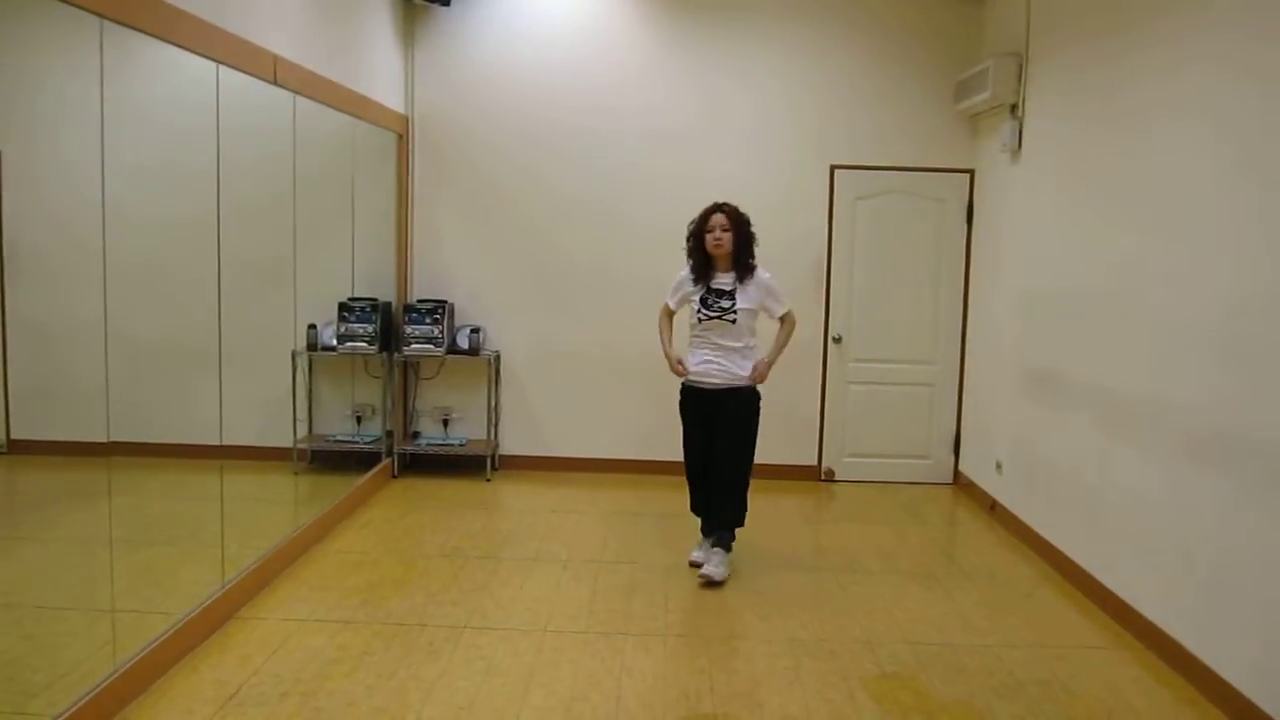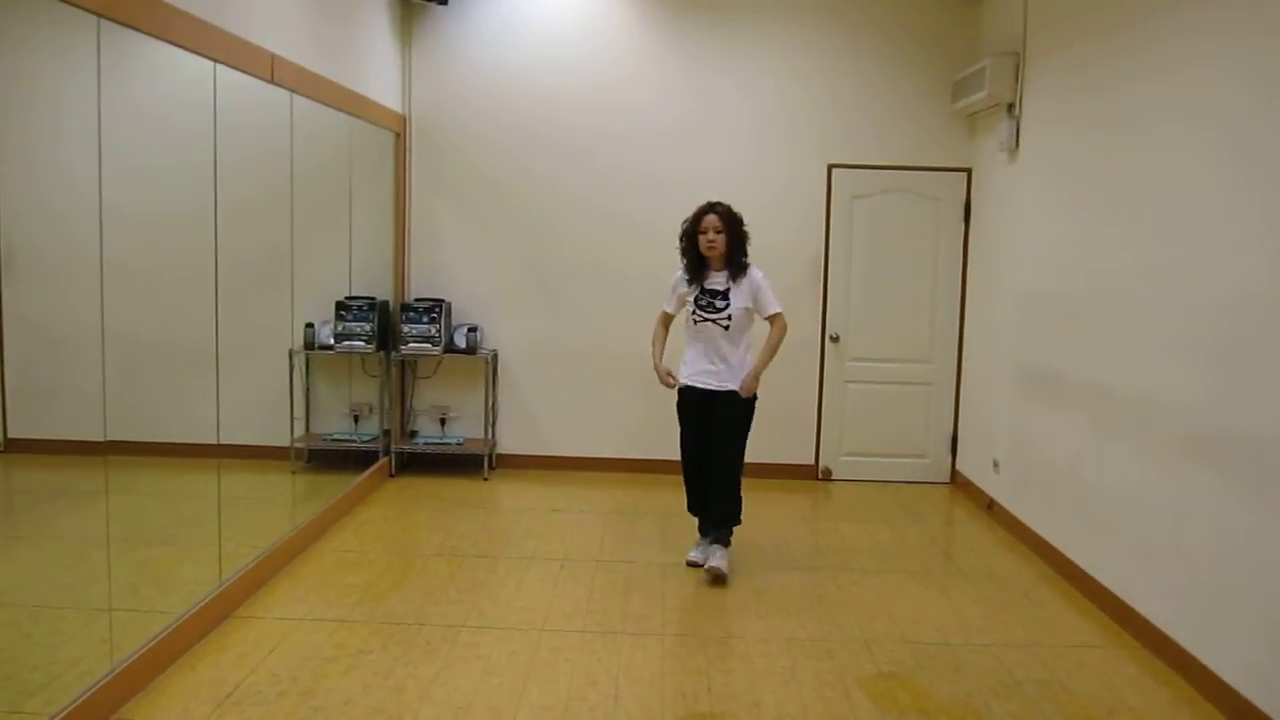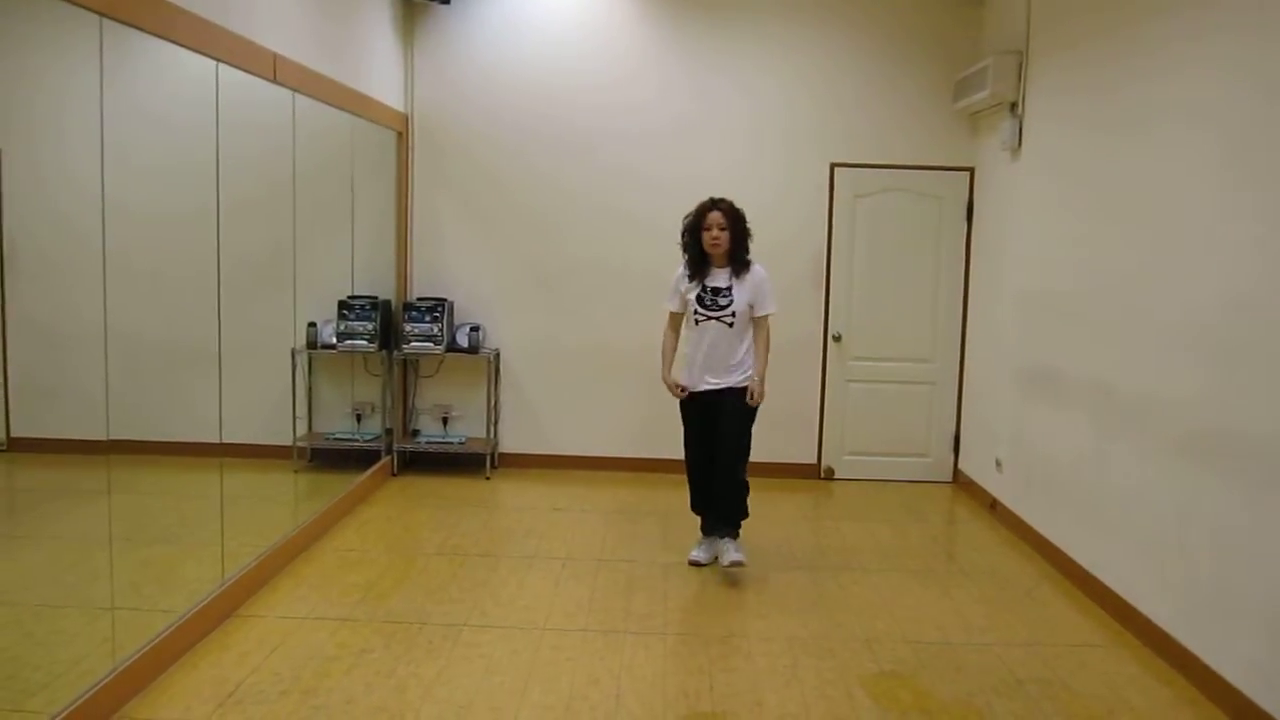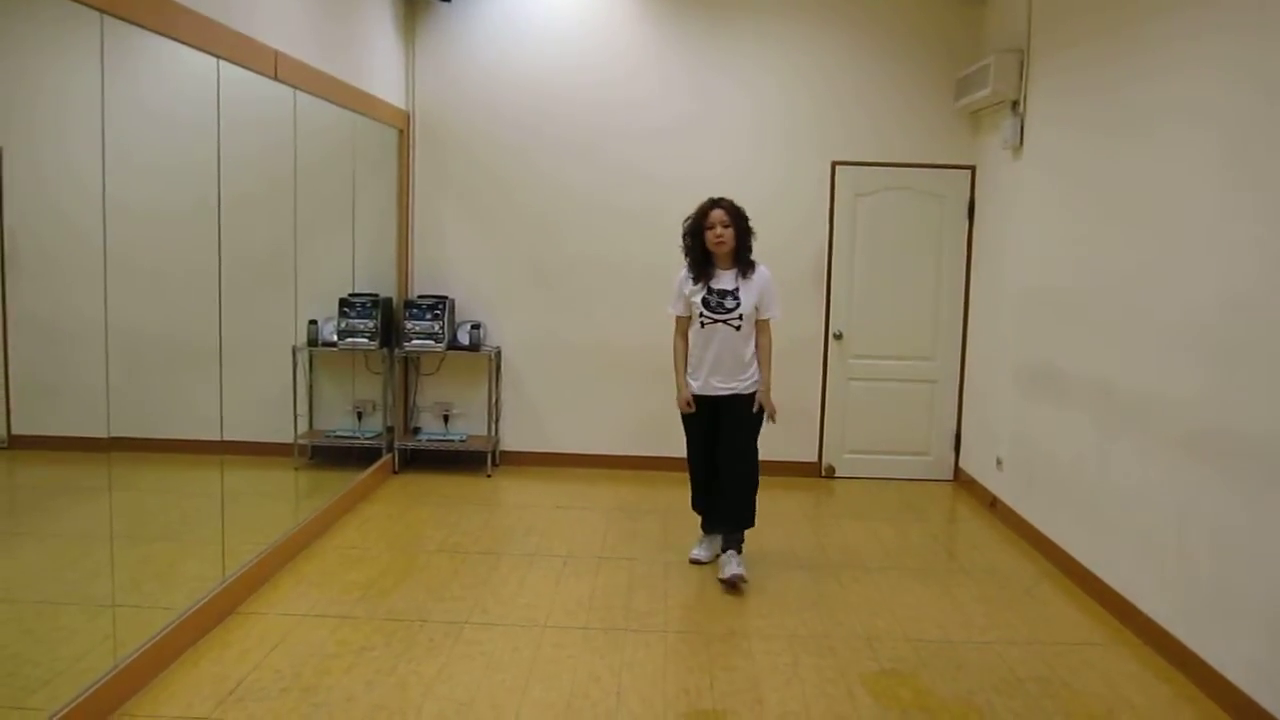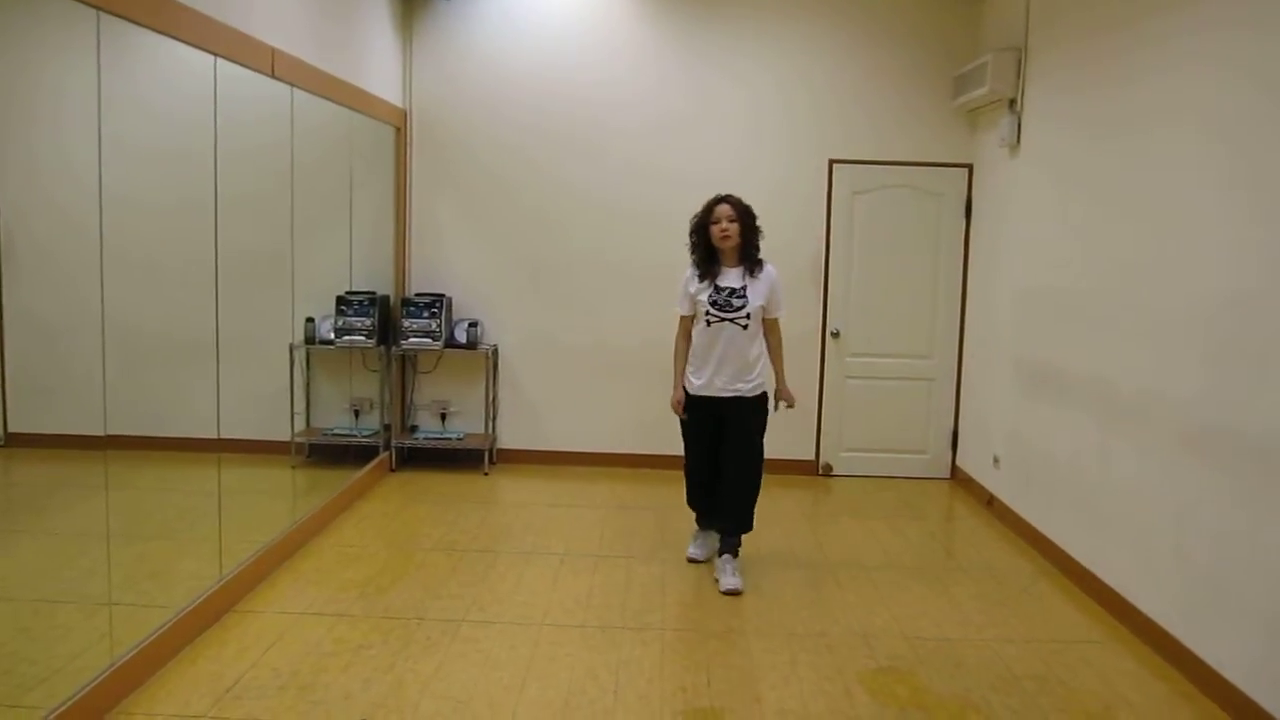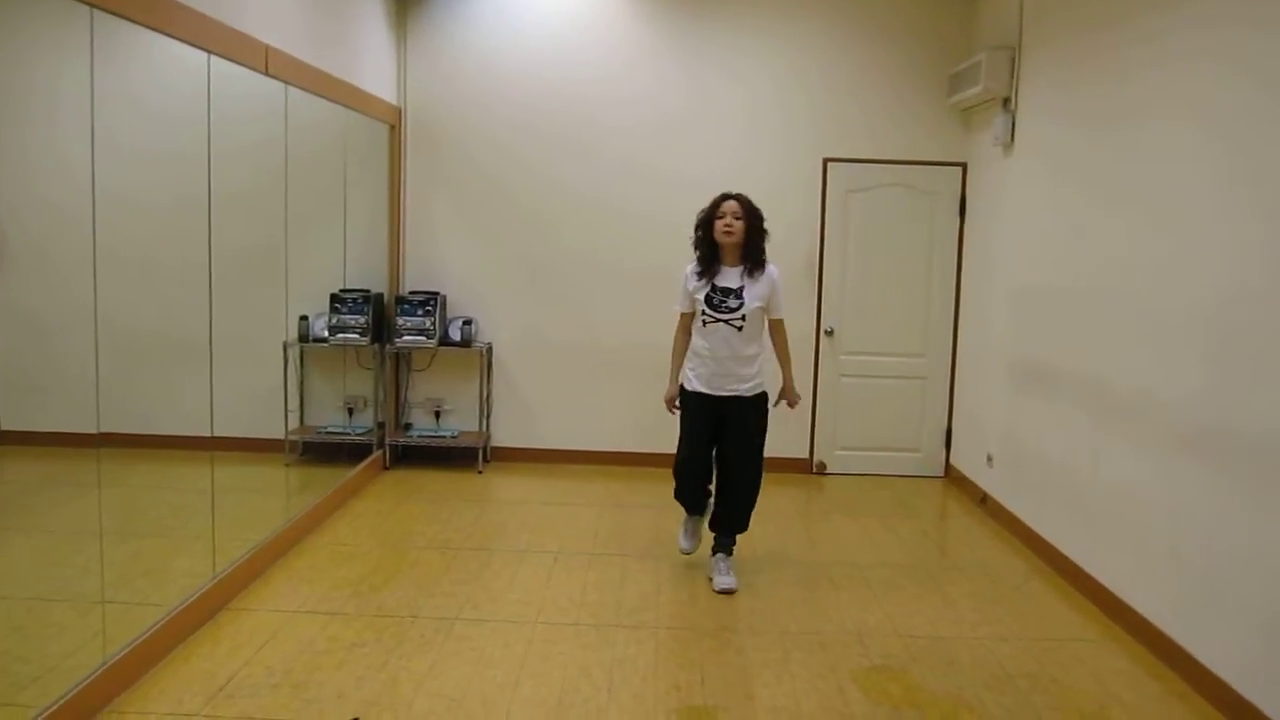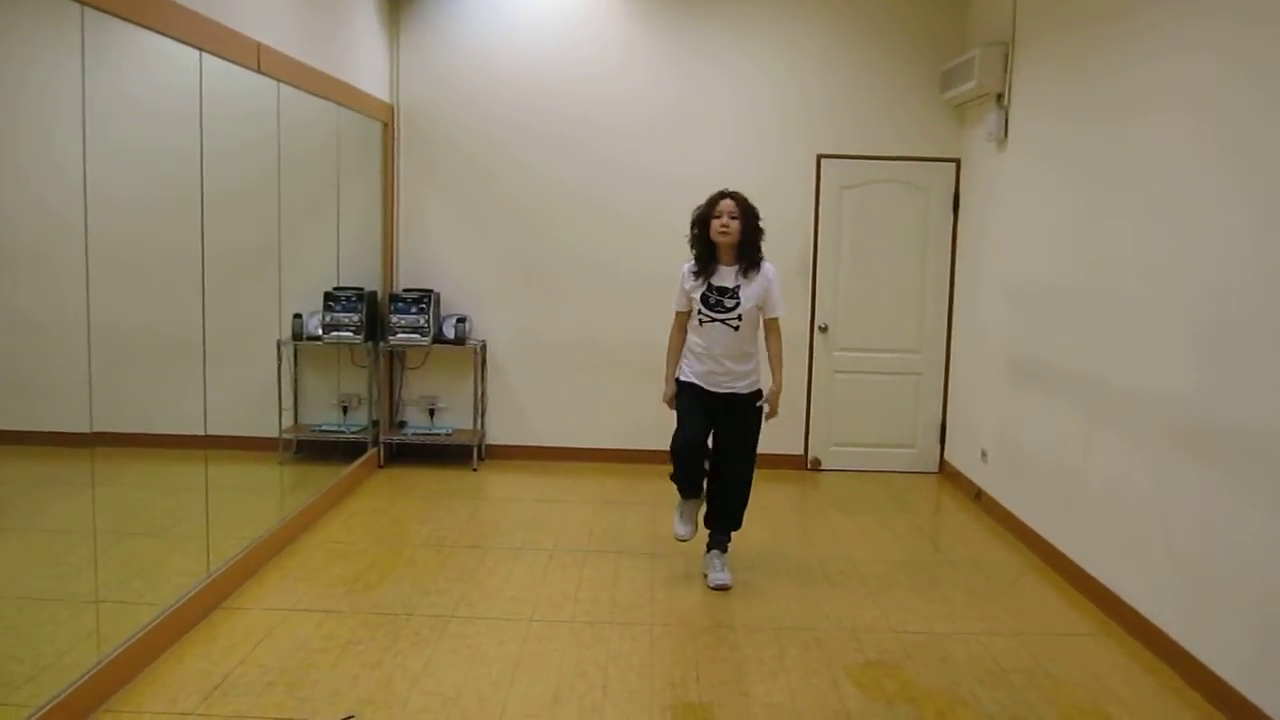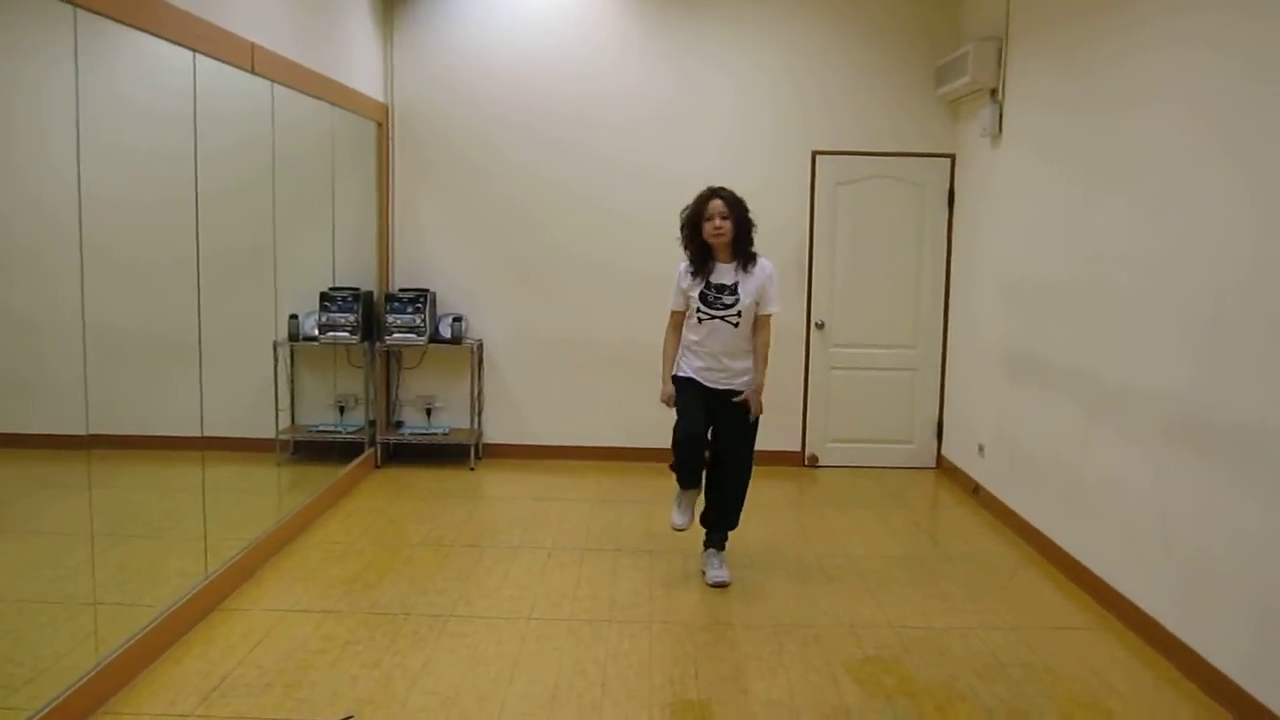
dt=0.2s
person 1, frame 1
left shoulder: (758, 280)
right shoulder: (690, 279)
left elbow: (788, 321)
right elbow: (665, 314)
left wrist: (768, 361)
right wrist: (669, 352)
left hip: (739, 389)
right hip: (696, 387)
left knee: (732, 467)
right knee: (699, 464)
left ankle: (721, 547)
right ankle: (709, 535)
person 1, frame 2
left shoulder: (750, 278)
right shoulder: (685, 279)
left elbow: (778, 326)
right elbow: (664, 322)
left wrist: (757, 371)
right wrist: (657, 360)
left hip: (734, 390)
right hip: (692, 388)
left knee: (724, 465)
right knee: (695, 465)
left ankle: (719, 543)
right ankle: (706, 535)
person 1, frame 3
left shoulder: (753, 276)
right shoulder: (686, 276)
left elbow: (761, 329)
right elbow: (673, 328)
left wrist: (760, 377)
right wrist: (667, 371)
left hip: (736, 387)
right hip: (695, 388)
left knee: (730, 460)
right knee: (699, 463)
left ankle: (730, 536)
right ankle: (710, 533)
person 1, frame 4
left shoulder: (758, 277)
right shoulder: (690, 278)
left elbow: (763, 334)
right elbow: (681, 334)
left wrist: (766, 389)
right wrist: (681, 384)
left hip: (742, 393)
right hip: (700, 392)
left knee: (738, 469)
right knee: (702, 467)
left ankle: (732, 550)
right ankle: (711, 533)
person 1, frame 5
left shoulder: (765, 276)
right shoulder: (695, 276)
left elbow: (771, 331)
right elbow: (684, 333)
left wrist: (781, 382)
right wrist: (677, 385)
left hip: (748, 393)
right hip: (701, 392)
left knee: (741, 474)
right knee: (699, 468)
left ankle: (728, 554)
right ankle: (707, 530)
person 1, frame 6
left shoulder: (766, 276)
right shoulder: (696, 274)
left elbow: (776, 330)
right elbow: (684, 329)
left wrist: (788, 381)
right wrist: (672, 381)
left hip: (747, 393)
right hip: (699, 389)
left knee: (739, 475)
right knee: (689, 466)
left ankle: (722, 554)
right ankle: (694, 513)
person 1, frame 7
left shoulder: (763, 275)
right shoulder: (692, 272)
left elbow: (772, 331)
right elbow: (680, 327)
left wrist: (776, 385)
right wrist: (670, 379)
left hip: (742, 389)
right hip: (695, 382)
left knee: (734, 472)
right knee: (687, 447)
left ankle: (717, 551)
right ankle: (690, 497)
person 1, frame 8
left shoulder: (760, 271)
right shoulder: (689, 271)
left elbow: (762, 330)
right elbow: (675, 326)
left wrist: (758, 385)
right wrist: (667, 379)
left hip: (738, 386)
right hip: (693, 378)
left knee: (732, 469)
right knee: (690, 439)
left ankle: (714, 548)
right ankle: (687, 488)
